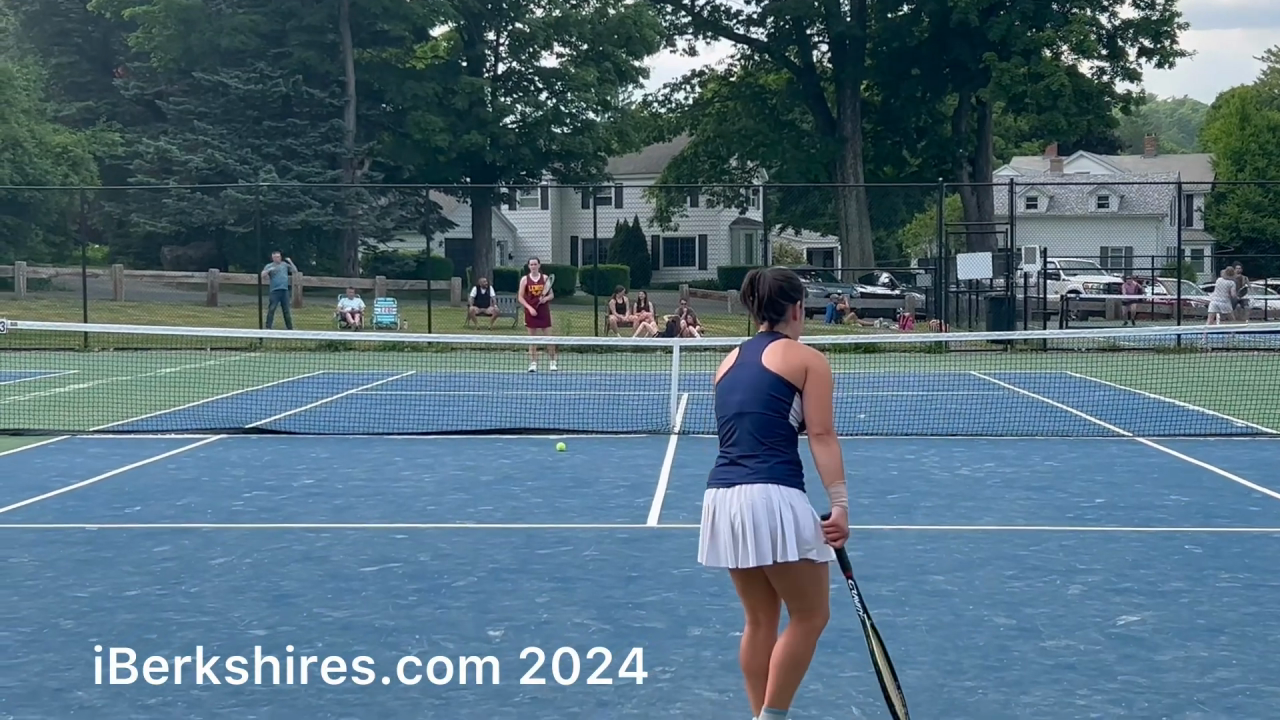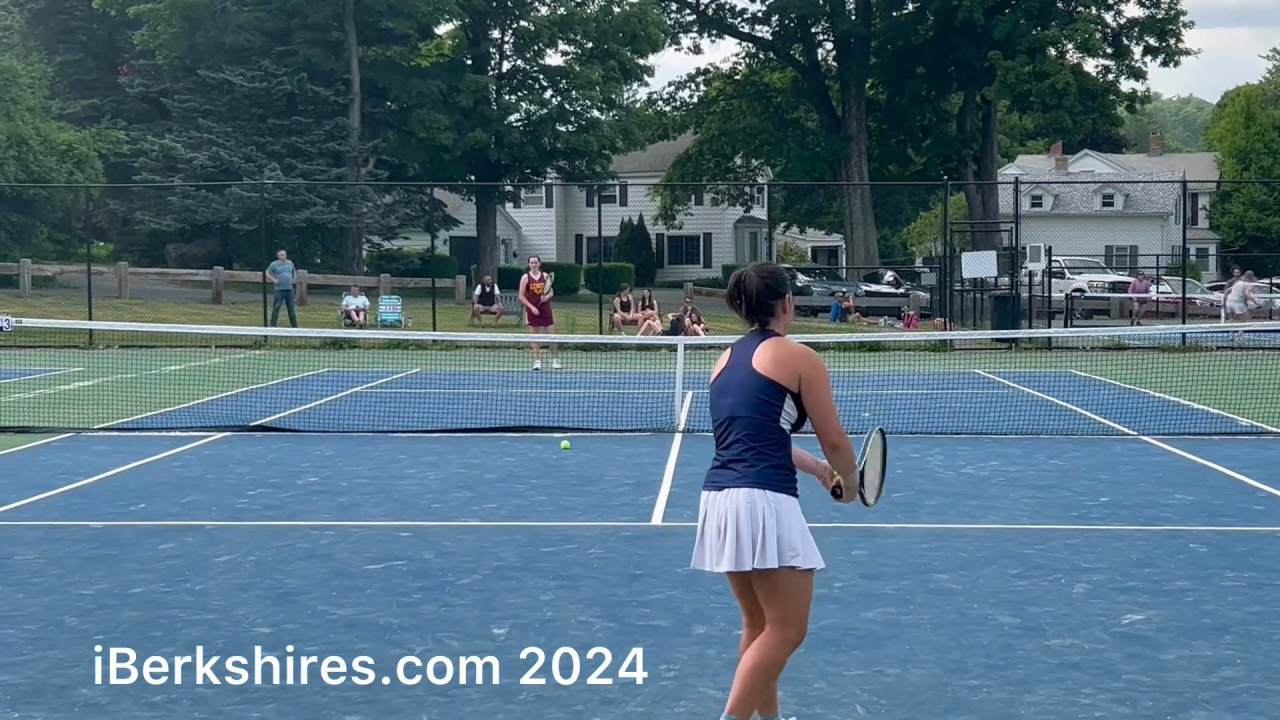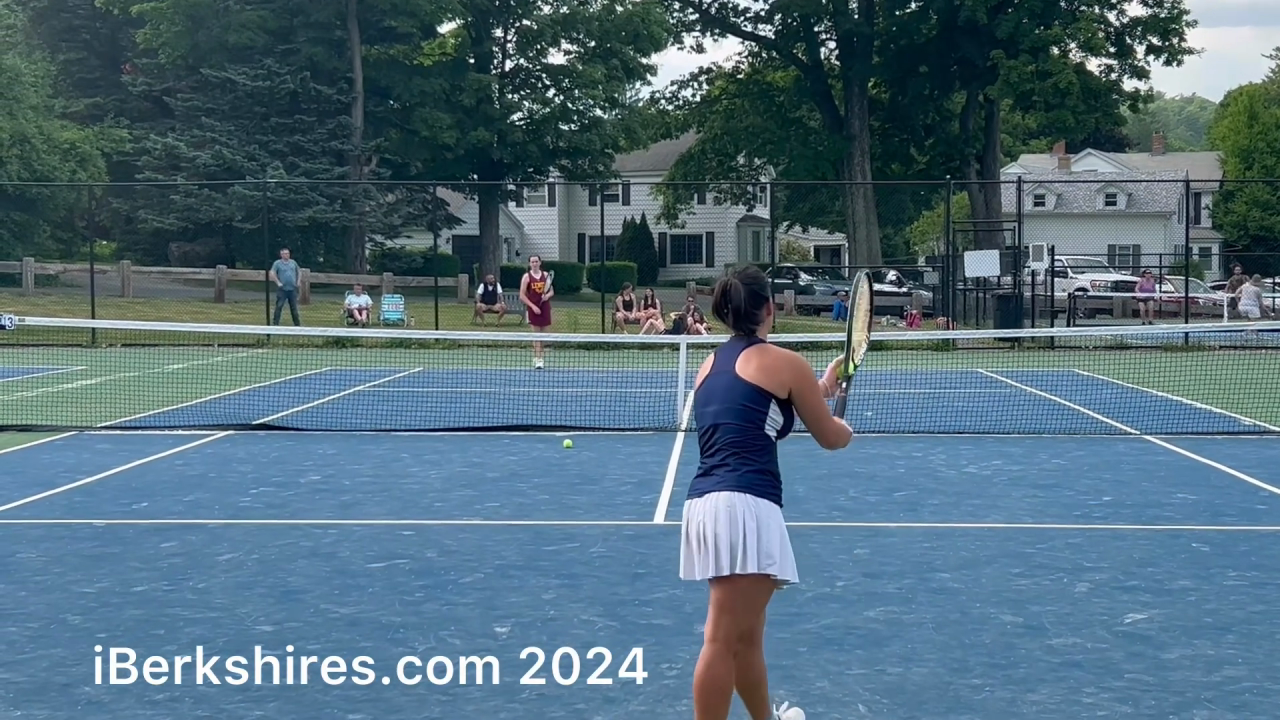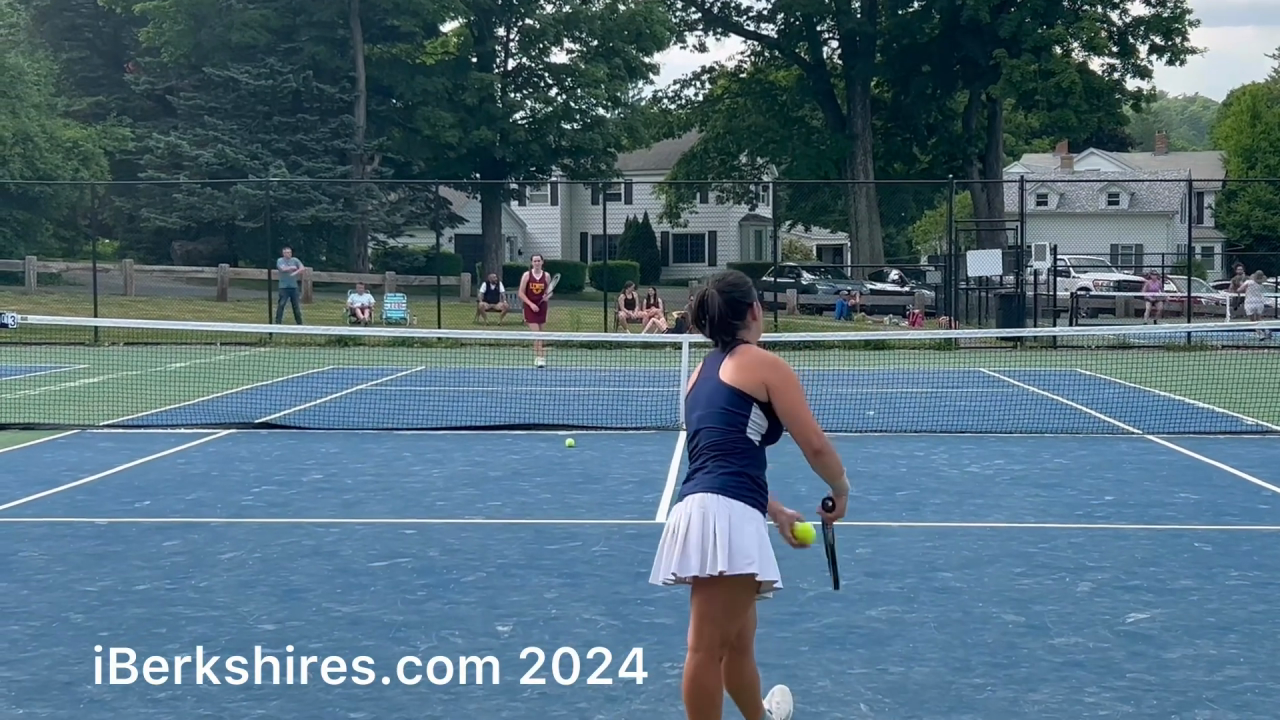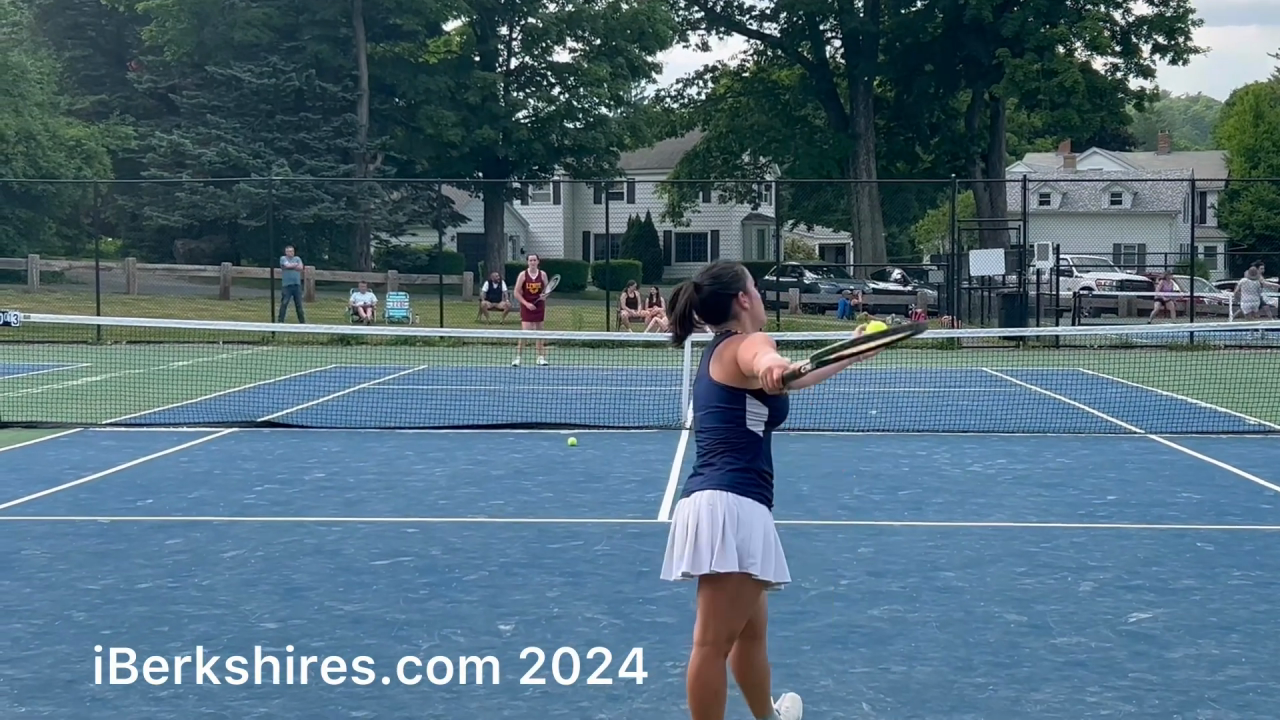
dt=0.3s
person 1, frame 1
left shoulder: (732, 360)
right shoulder: (807, 358)
right elbow: (821, 435)
right wrist: (839, 503)
left hip: (723, 496)
right hip: (771, 497)
left knee: (760, 621)
right knee: (810, 617)
person 1, frame 2
left shoulder: (726, 359)
right shoulder: (799, 357)
right elbow: (833, 439)
left wrist: (814, 468)
right wrist: (850, 481)
left hip: (719, 498)
right hip: (763, 503)
left knee: (759, 625)
right knee: (785, 631)
person 1, frame 3
left shoulder: (710, 365)
right shoulder: (784, 362)
right elbow: (830, 436)
left wrist: (819, 390)
right wrist: (843, 428)
left hip: (704, 505)
right hip: (745, 508)
left knee: (746, 635)
right knee: (724, 641)
person 1, frame 4
left shoulder: (704, 372)
right shoulder: (765, 364)
right elbow: (814, 445)
left wrist: (778, 513)
right wrist: (840, 490)
left hip: (697, 508)
right hip: (725, 513)
left knee: (738, 639)
right knee: (708, 647)
person 1, frame 5
left shoulder: (723, 354)
right shoulder: (746, 345)
left elbow: (782, 372)
right elbow: (772, 370)
left wrist: (842, 356)
right wrist: (783, 369)
left hip: (712, 505)
right hip: (732, 510)
left knee: (750, 629)
right knee: (714, 642)
